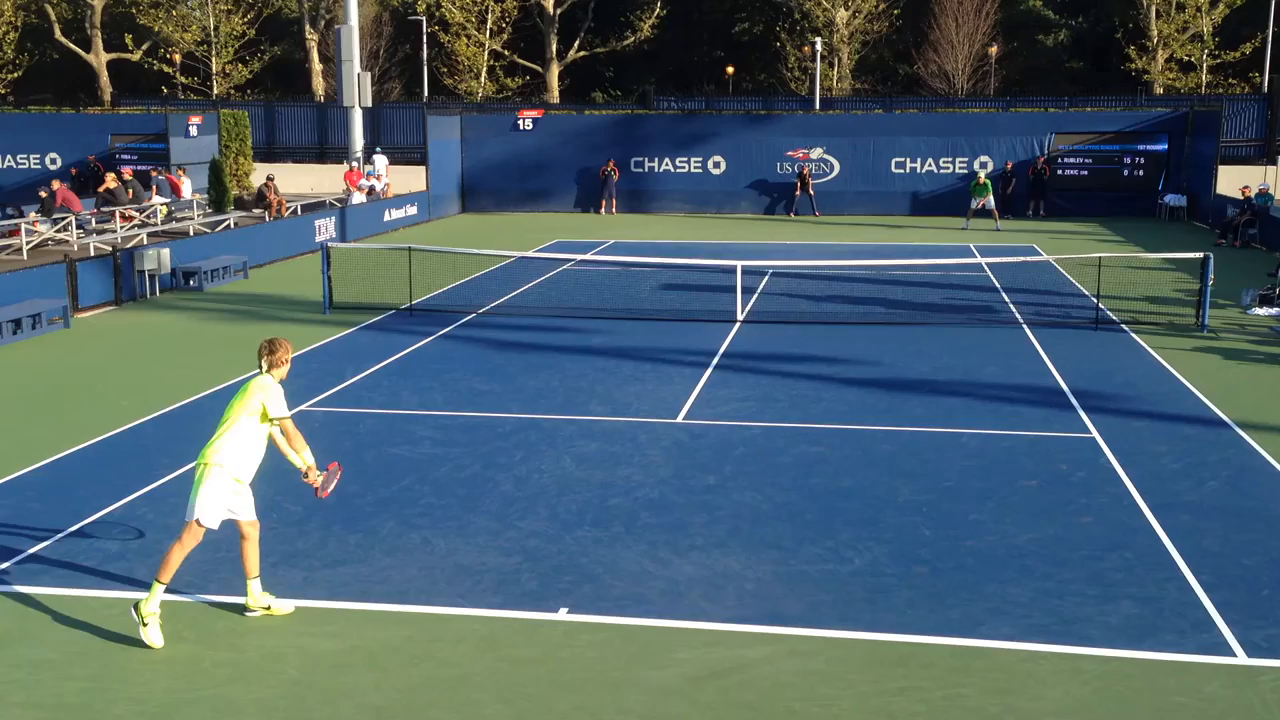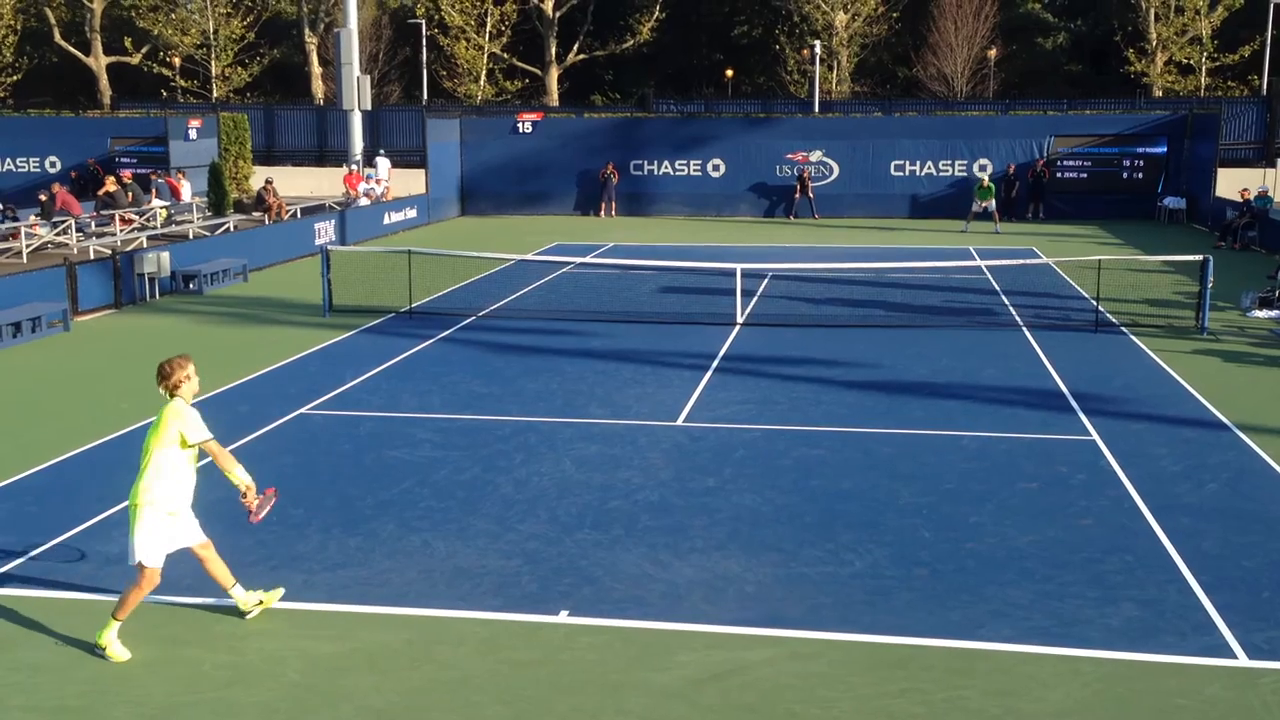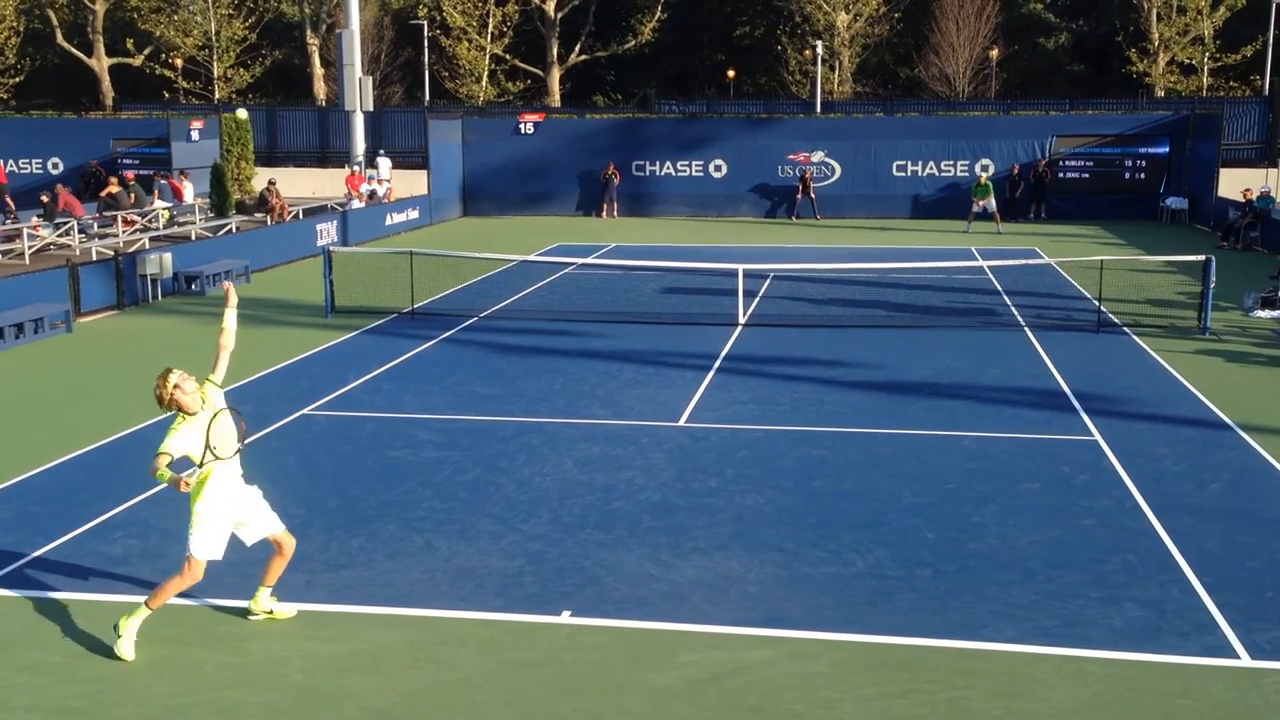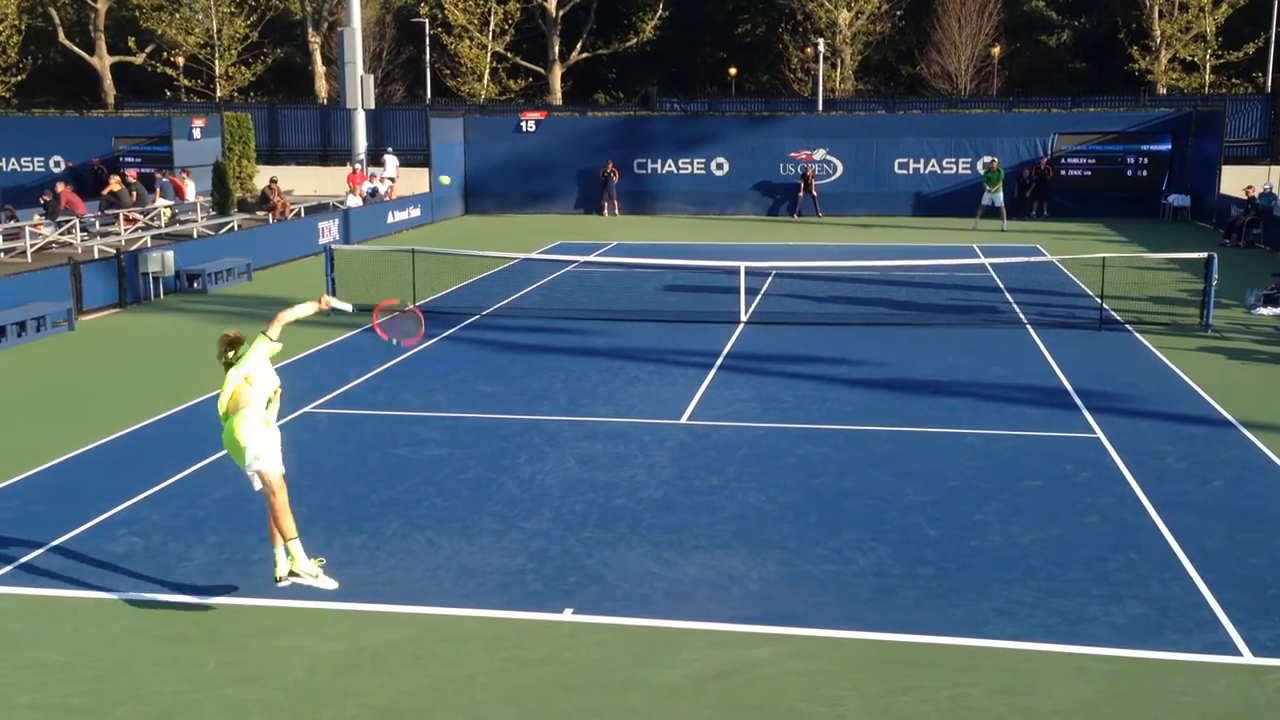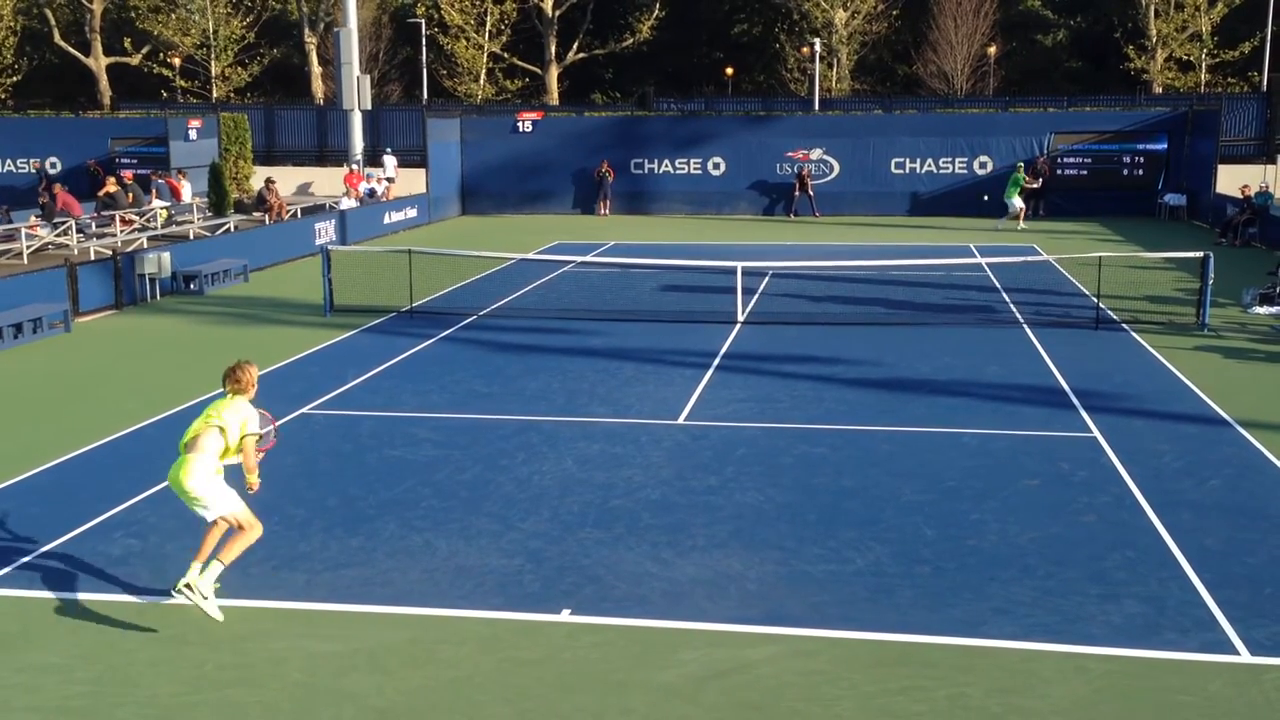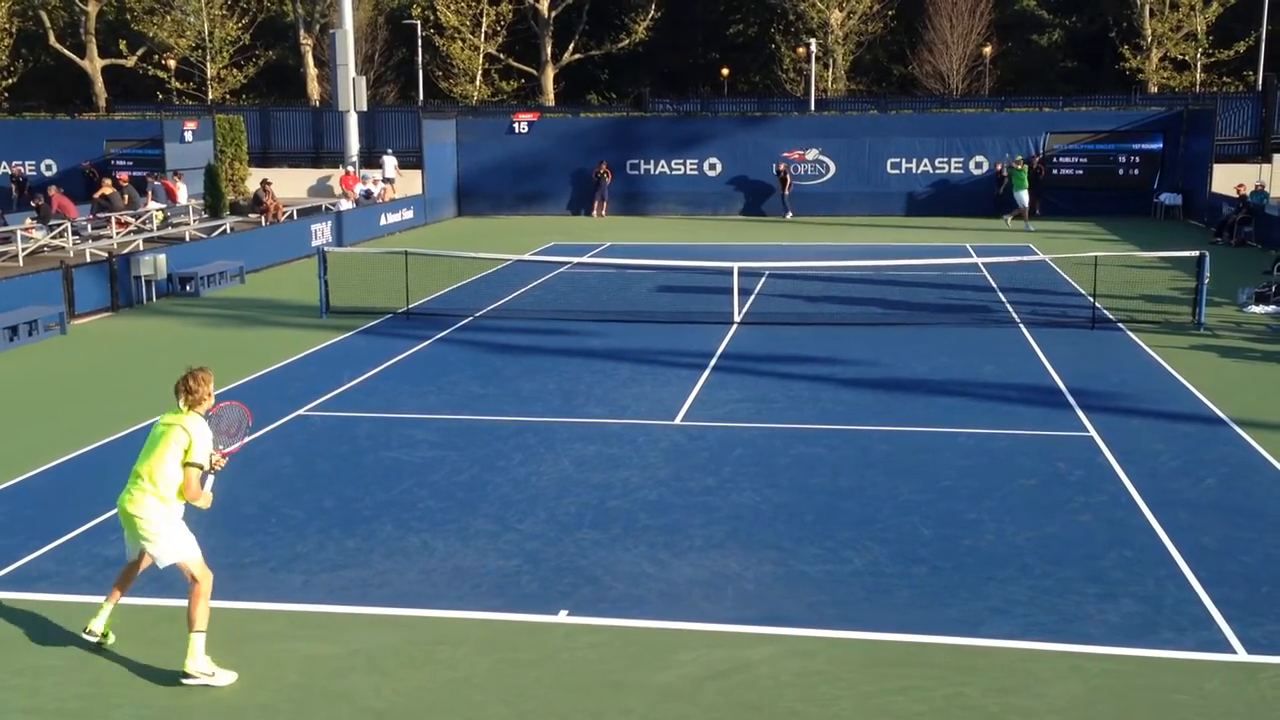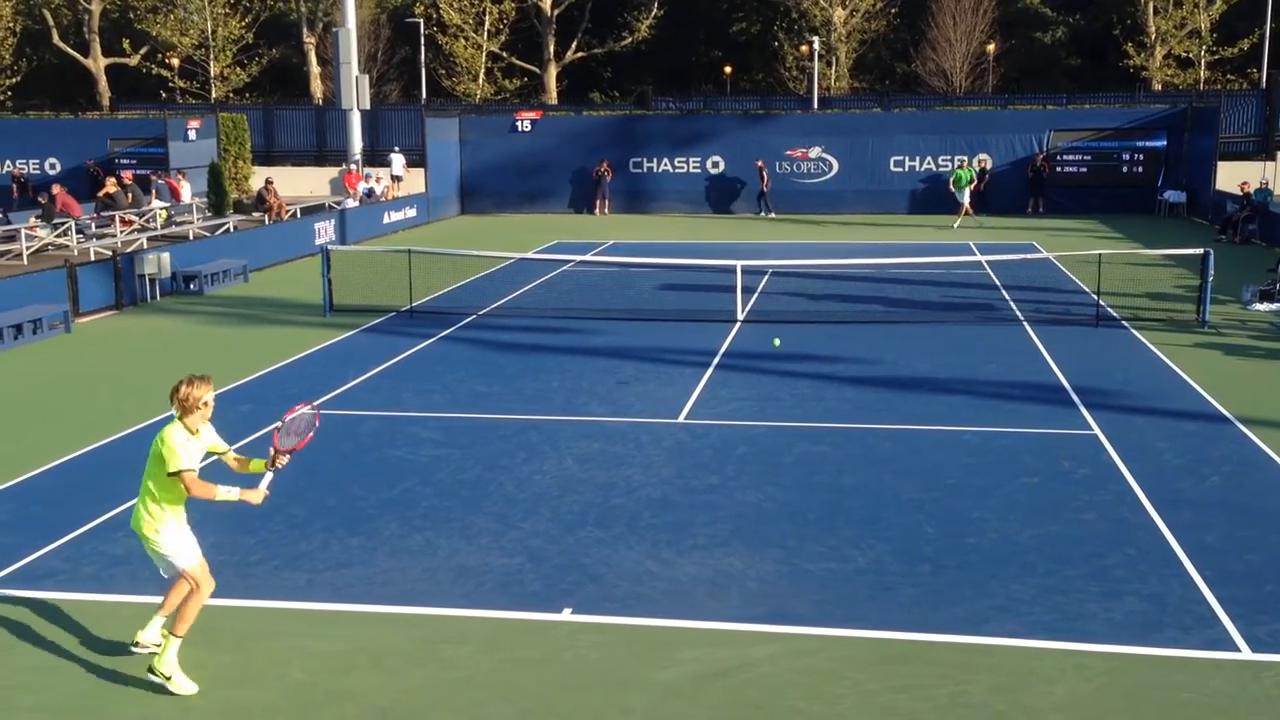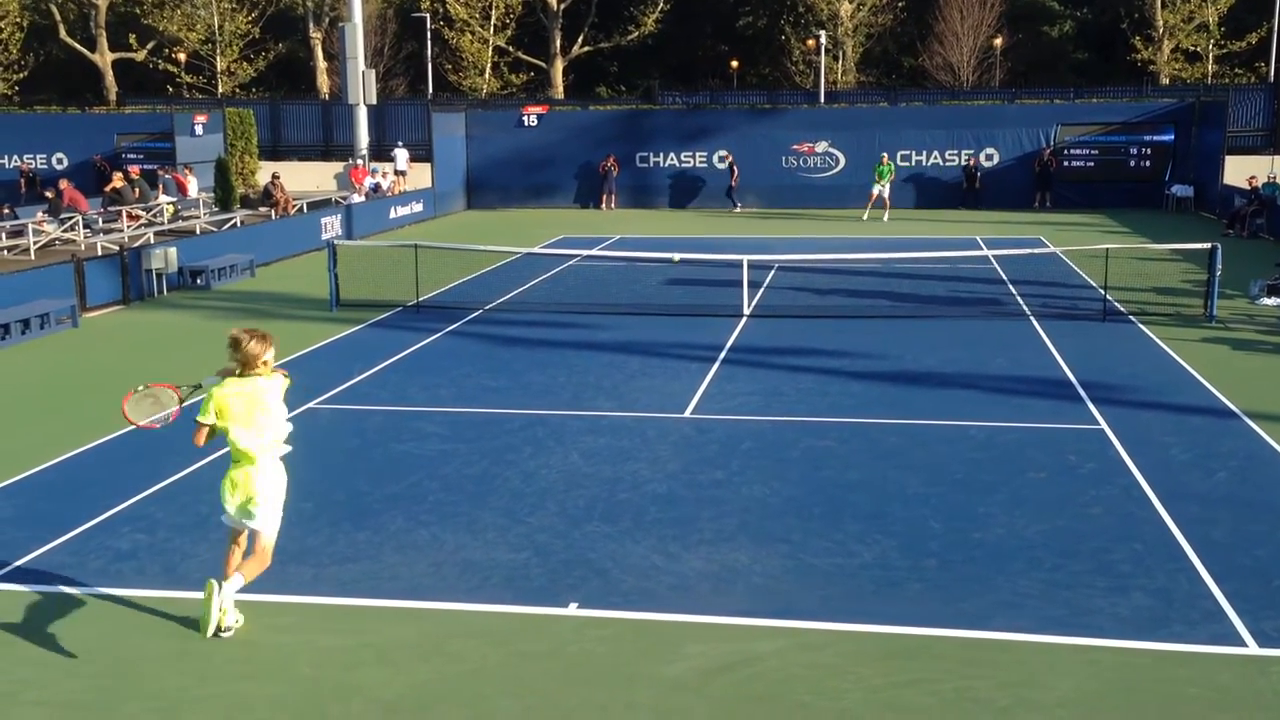
dt=0.7s
person 1, frame 1
left shoulder: (260, 387)
right shoulder: (268, 386)
left elbow: (279, 437)
right elbow: (291, 432)
left wrist: (305, 467)
right wrist: (311, 463)
left hip: (235, 474)
right hip: (219, 469)
left knee: (251, 528)
right knee: (192, 534)
left ankle: (256, 598)
right ankle: (149, 606)
person 1, frame 2
left shoulder: (180, 412)
right shoulder: (182, 413)
left elbow: (217, 457)
right elbow: (218, 454)
left wrist: (241, 486)
right wrist: (248, 483)
left hip: (175, 505)
right hip: (153, 505)
left knee: (205, 548)
right knee: (148, 578)
left ankle: (245, 600)
right ankle: (107, 637)
person 1, frame 3
left shoulder: (209, 393)
right shoulder: (176, 432)
left elbow: (225, 348)
right elbow: (159, 465)
left wrist: (231, 306)
right wrist: (174, 478)
left hip: (240, 494)
right hip: (209, 504)
left knee: (285, 544)
right knee: (191, 574)
left ankle: (261, 601)
right ankle: (129, 624)
person 1, frame 4
right shoulder: (255, 353)
right elbow: (279, 319)
right wrist: (314, 305)
left hip: (234, 437)
right hip: (249, 429)
left knee: (275, 496)
right knee: (277, 493)
left ankle: (282, 566)
right ankle: (300, 565)
person 1, frame 5
left shoulder: (215, 406)
right shoulder: (248, 412)
right elbow: (249, 464)
left wrist: (242, 452)
right wrist: (253, 480)
left hip: (179, 474)
right hip: (199, 476)
left knee: (222, 520)
right knee: (252, 528)
left ankle: (190, 579)
right ankle: (202, 583)
person 1, frame 6
left shoulder: (166, 419)
right shoulder: (200, 431)
right elbow: (189, 490)
left wrist: (204, 463)
right wrist: (203, 500)
left hip: (130, 503)
right hip: (156, 513)
left knee: (138, 562)
right knee: (202, 577)
left ankle: (98, 625)
right ankle: (196, 662)
person 1, frame 7
left shoulder: (203, 430)
right shoulder: (173, 438)
left elbow: (232, 458)
right elbow: (195, 488)
left wrist: (267, 463)
right wrist: (243, 494)
left hip: (171, 519)
right hip: (156, 524)
left knee: (193, 579)
right knee: (203, 586)
left ankle: (151, 634)
right ankle: (165, 661)
person 1, frame 8
left shoulder: (218, 393)
right shoulder: (272, 383)
left elbow: (198, 441)
left hip: (238, 481)
right hip: (267, 483)
left knee: (237, 542)
right knee: (261, 557)
left ankle: (226, 613)
right ankle: (224, 590)
